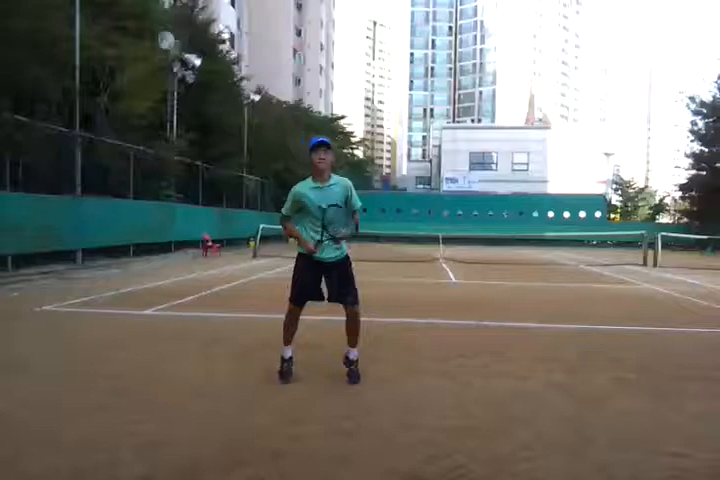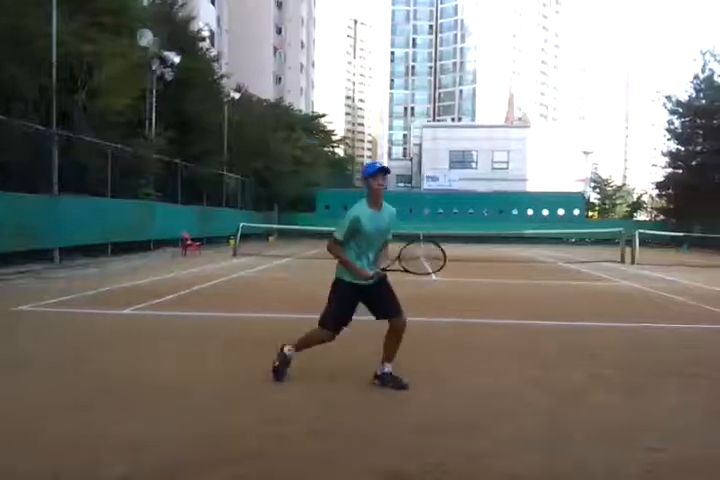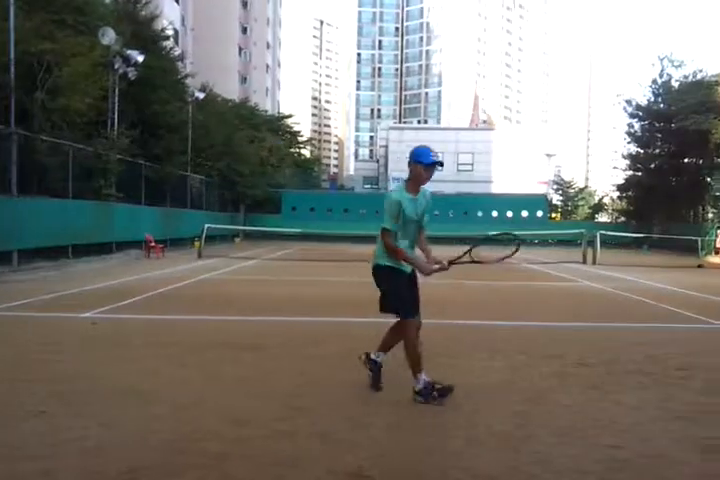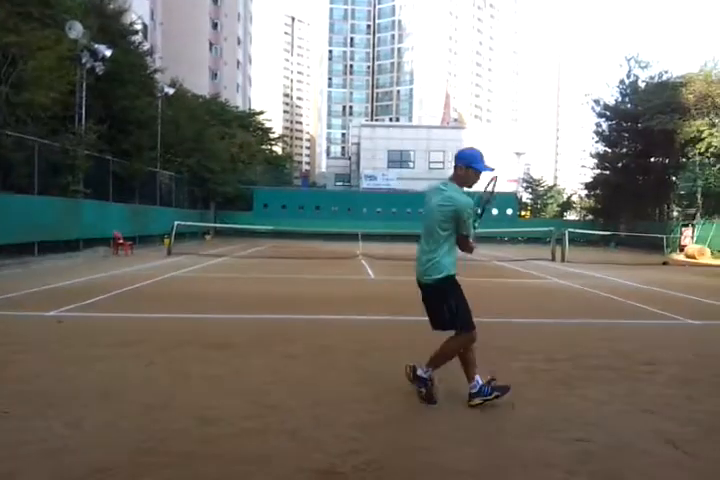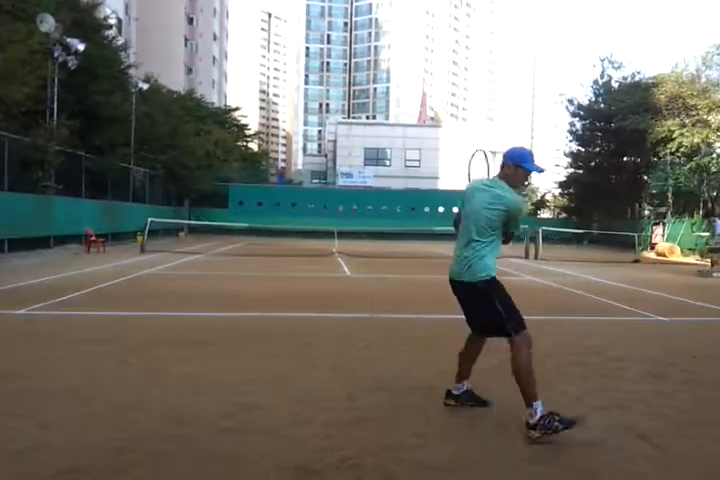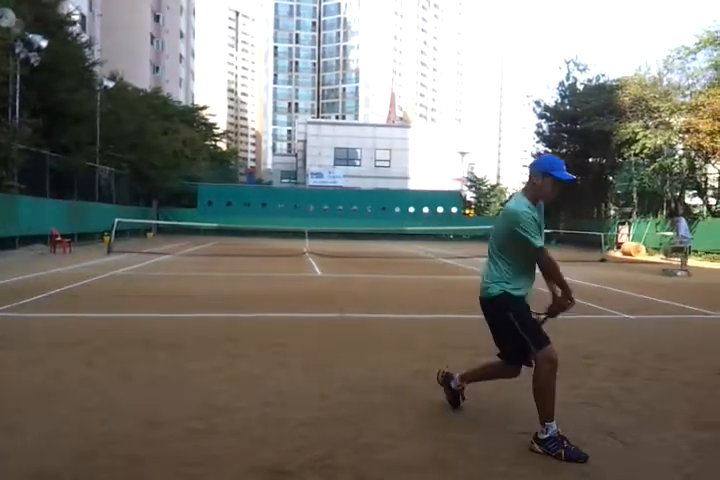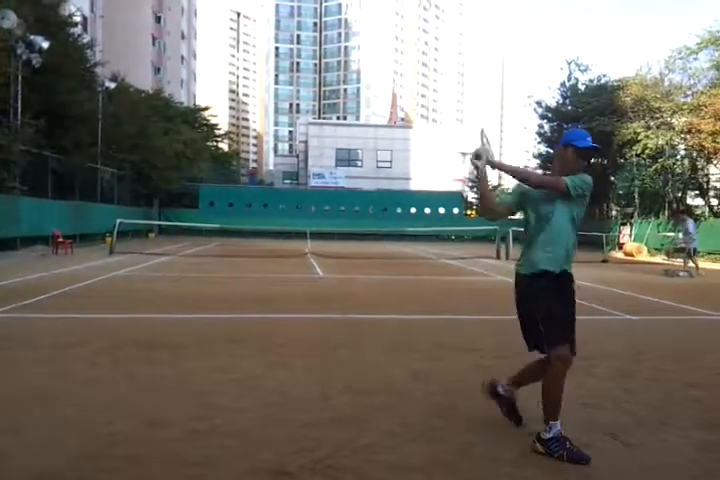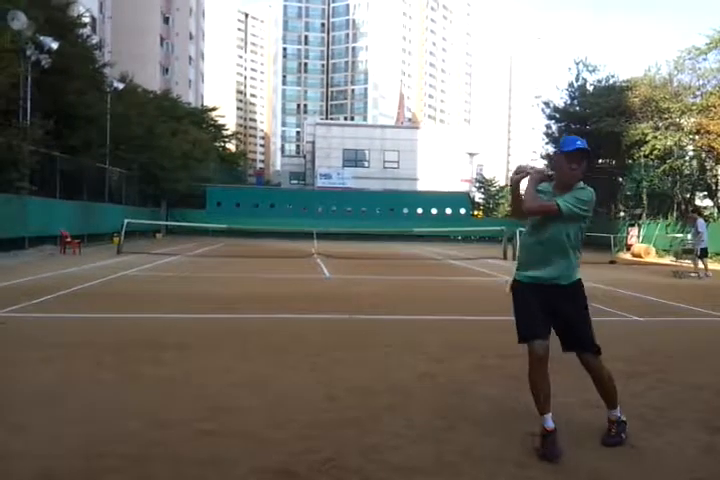
dt=0.3s
person 1, frame 1
left shoulder: (345, 186)
right shoulder: (299, 190)
left elbow: (355, 215)
right elbow: (285, 221)
right wrist: (302, 240)
left hip: (337, 256)
right hip: (309, 256)
left knee: (352, 308)
right knee: (295, 307)
left ankle: (351, 358)
right ankle: (287, 356)
person 1, frame 2
left shoulder: (390, 213)
right shoulder: (355, 214)
right elbow: (332, 247)
left wrist: (380, 263)
right wrist: (358, 271)
left hip: (374, 278)
right hip: (349, 280)
left knee: (399, 322)
right knee: (328, 333)
left ankle: (385, 371)
right ankle: (287, 353)
person 1, frame 3
left shoulder: (425, 196)
right shoulder: (396, 197)
right elbow: (388, 241)
left wrist: (429, 256)
right wrist: (417, 263)
left hip: (407, 266)
right hip: (388, 265)
left knee: (407, 322)
right knee: (412, 322)
left ankle: (374, 358)
right ankle: (421, 384)
person 1, frame 4
left shoulder: (434, 191)
right shoulder: (463, 201)
right elbow: (466, 244)
left wrist: (453, 240)
right wrist: (469, 245)
left hip: (428, 272)
right hip: (439, 274)
left knee: (465, 329)
right knee: (465, 334)
left ankle: (477, 387)
right ankle: (421, 373)
person 1, frame 5
left shoulder: (474, 187)
right shoulder: (513, 202)
left elbow: (460, 222)
right elbow: (506, 238)
left hip: (459, 275)
right hip: (480, 278)
left knee: (479, 333)
right knee: (520, 339)
left ankle: (458, 390)
right ankle: (537, 417)
person 1, frame 6
left shoulder: (536, 206)
right shoulder: (519, 211)
left elbow: (538, 256)
right elbow: (544, 260)
left wrist: (556, 293)
right wrist: (565, 293)
left hip: (515, 295)
right hip: (501, 295)
left knee: (512, 364)
right knee: (547, 357)
left ankle: (453, 381)
right ankle: (547, 435)
person 1, frame 7
left shoulder: (583, 183)
right shoulder: (527, 189)
left elbow: (541, 182)
right elbow: (492, 212)
left wrist: (499, 164)
right wrist: (481, 171)
left hip: (561, 277)
right hip: (533, 279)
left knee: (557, 357)
right knee: (560, 355)
left ankle: (505, 388)
right ankle: (550, 435)
person 1, frame 8
left shoulder: (585, 196)
right shoulder: (540, 187)
left elbow: (533, 208)
right elbow: (518, 211)
left wrist: (529, 185)
right wrist: (518, 183)
left hip: (565, 284)
right hip: (528, 283)
left knee: (591, 358)
right knee: (538, 353)
left ankle: (616, 418)
right ankle: (548, 428)
